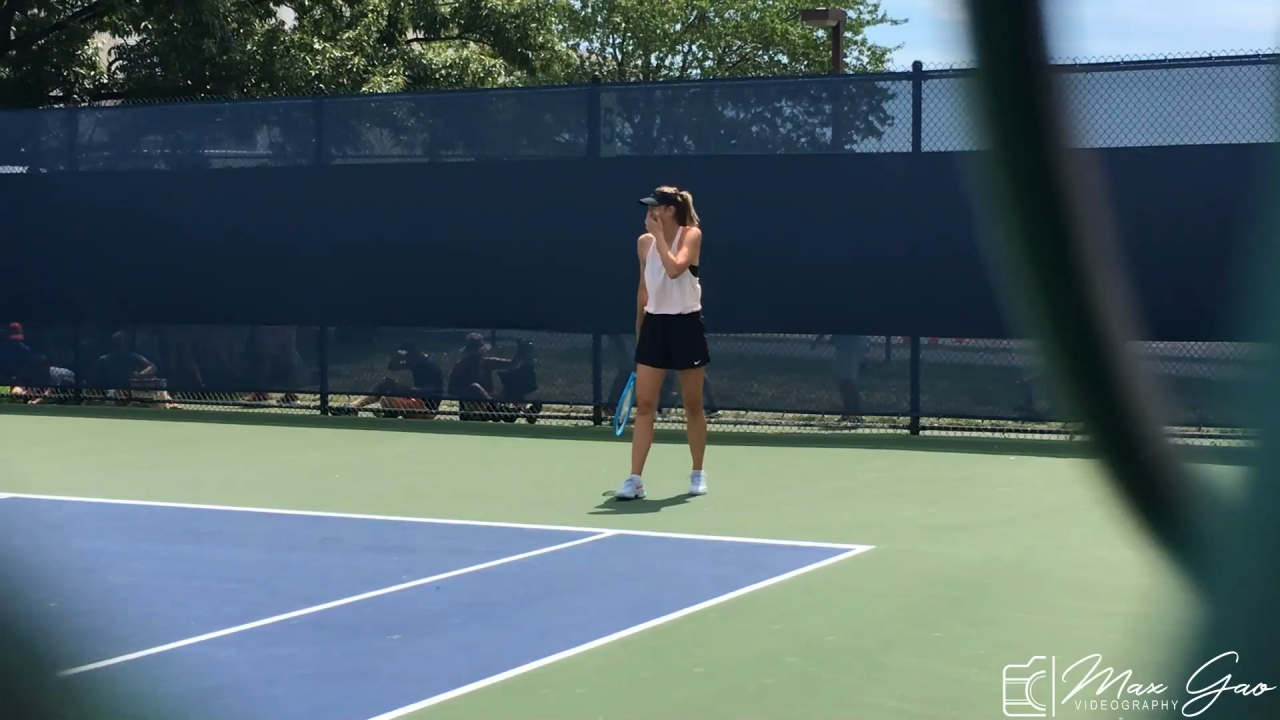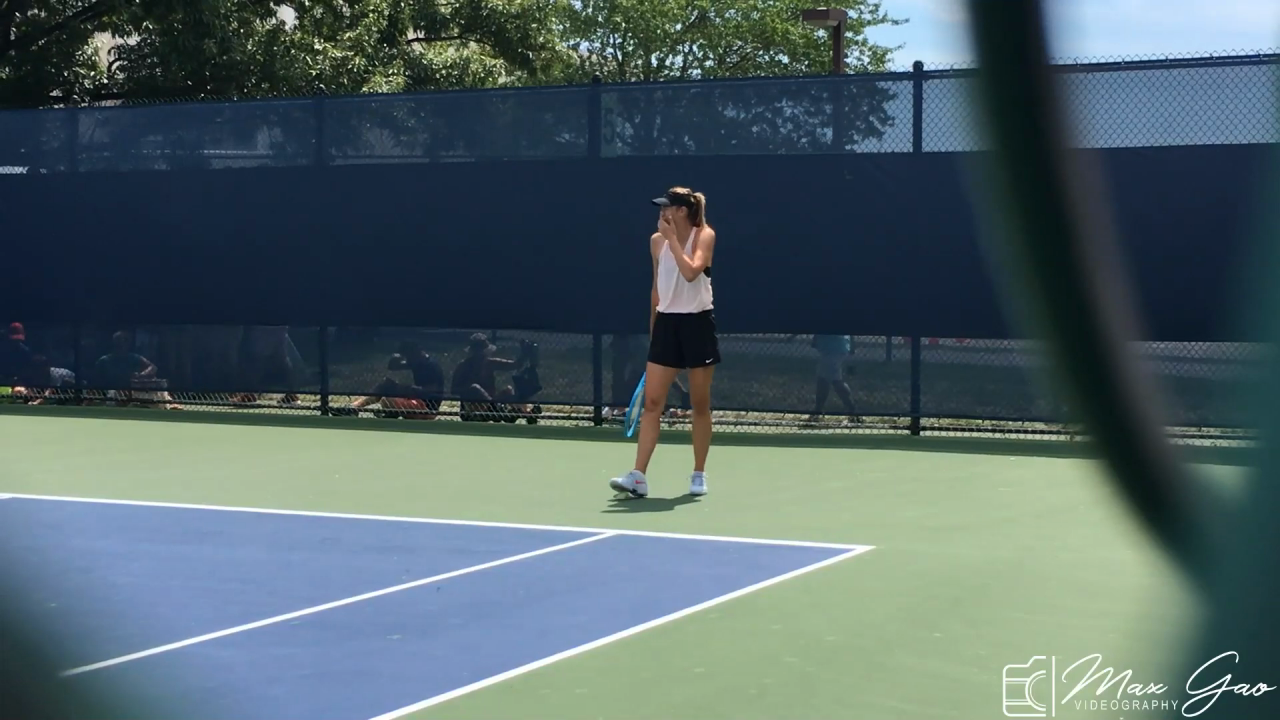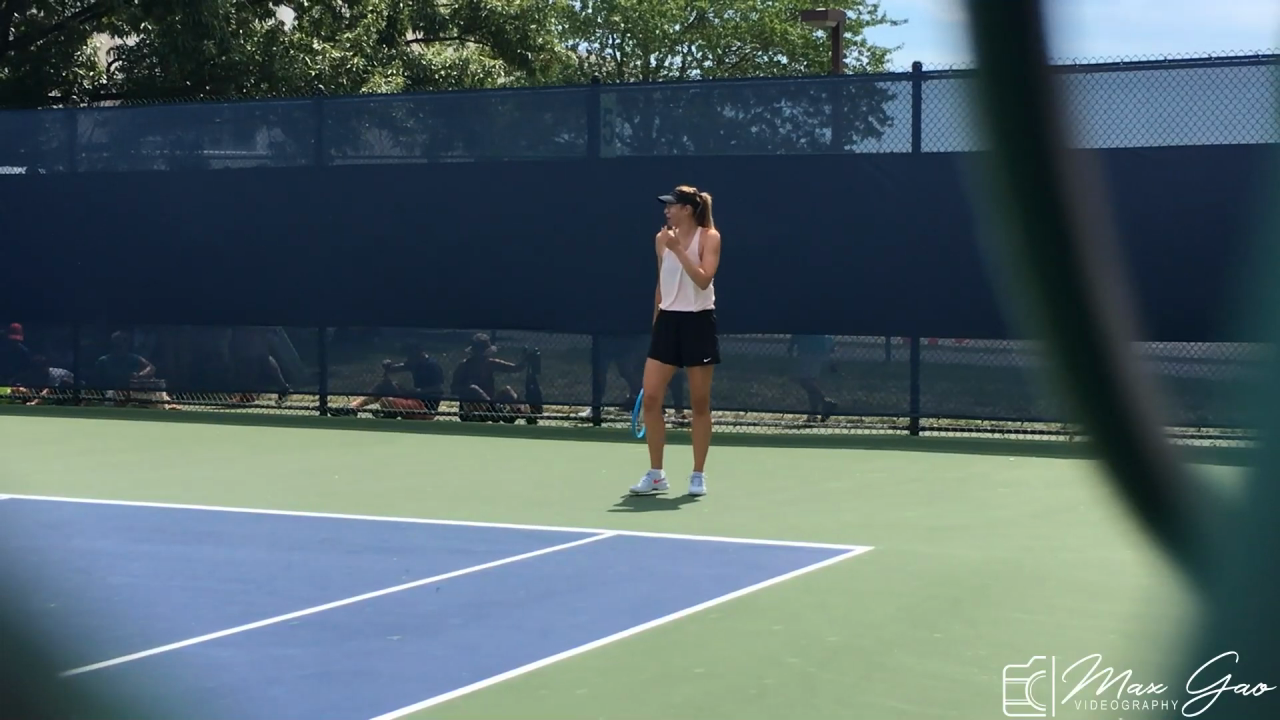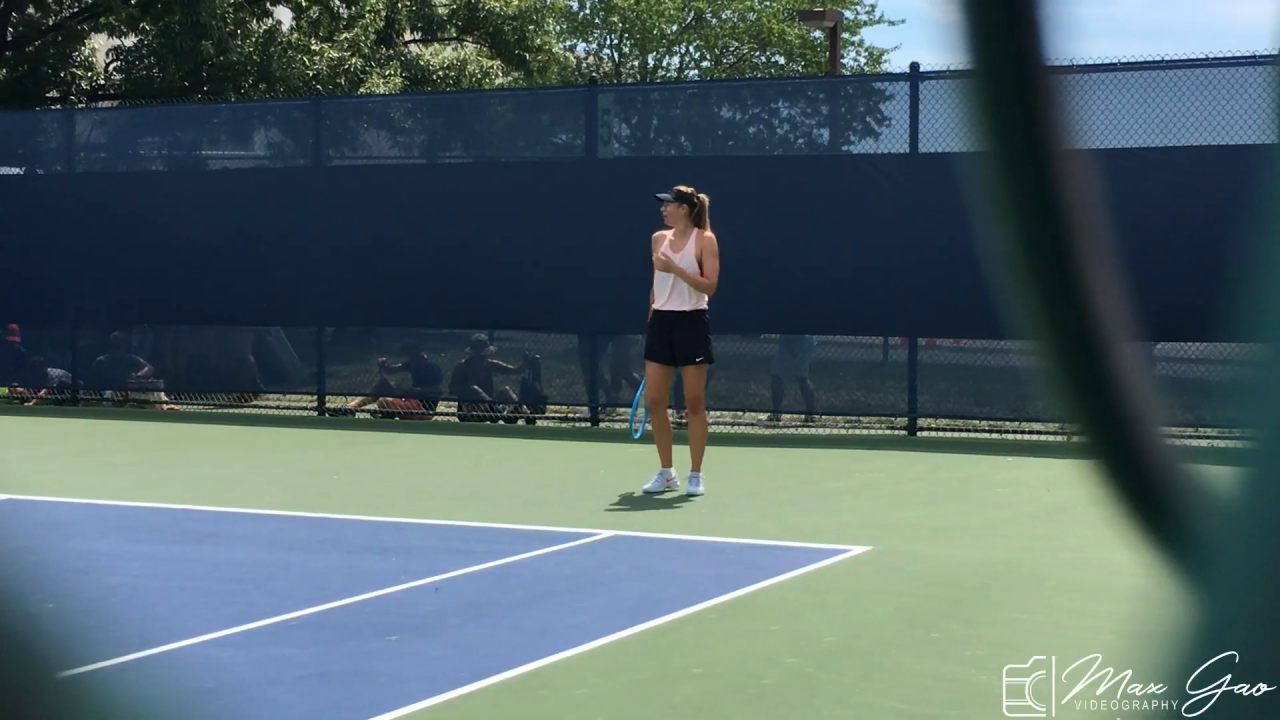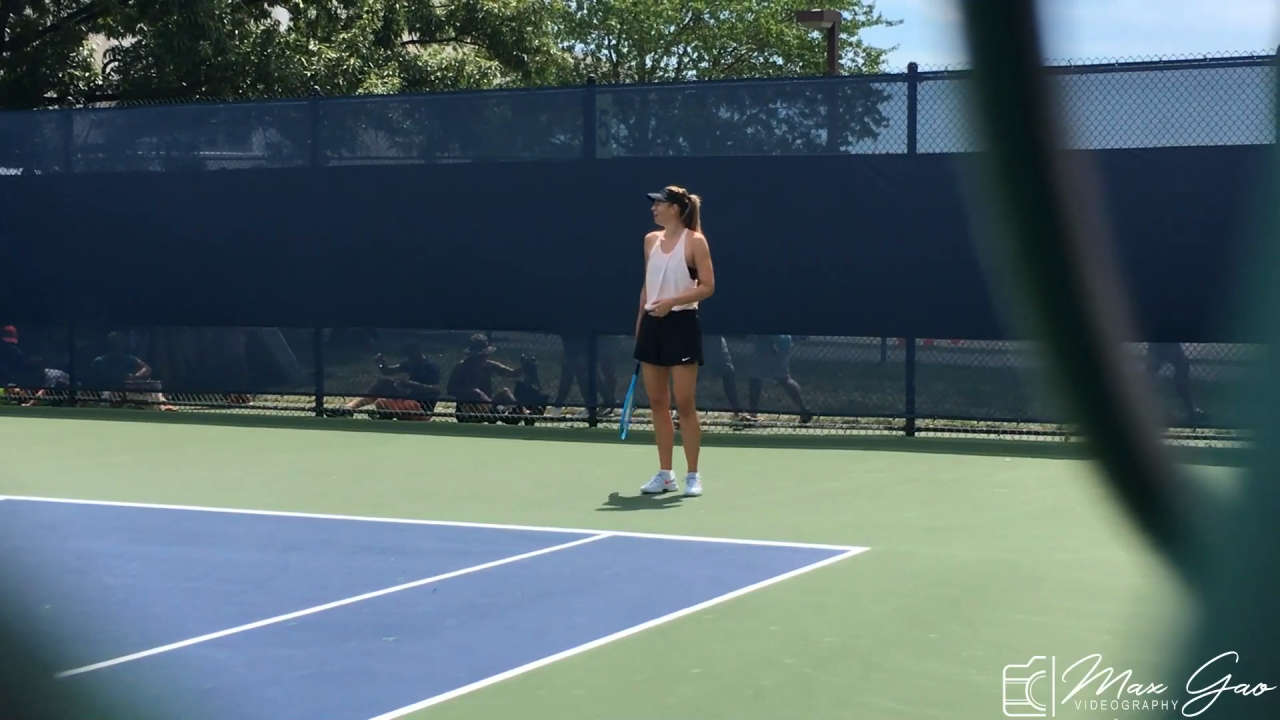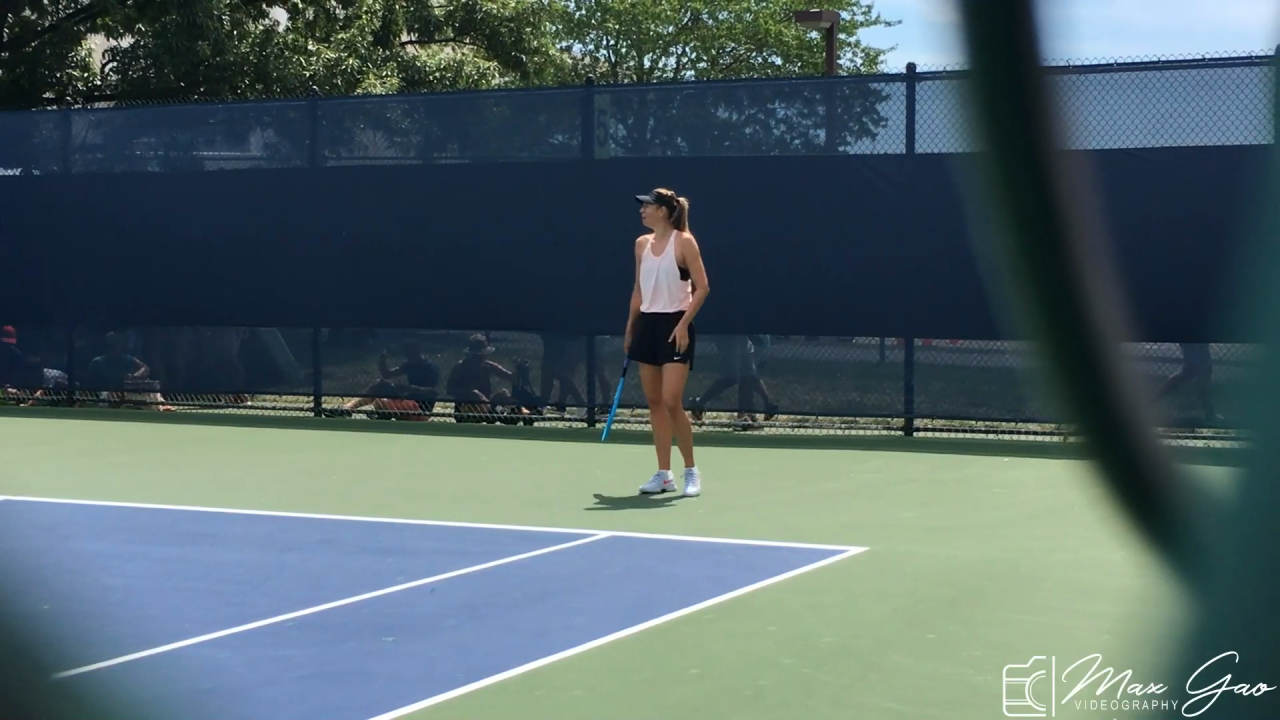
dt=0.2s
person 1, frame 1
left shoulder: (691, 234)
right shoulder: (643, 241)
left elbow: (674, 269)
left wrist: (659, 235)
right wrist: (639, 328)
left hip: (686, 325)
right hip: (655, 325)
left knee: (693, 406)
right knee: (644, 405)
left ankle: (697, 473)
right ankle: (635, 479)
person 1, frame 2
left shoulder: (704, 236)
right shoulder: (656, 240)
left elbow: (691, 273)
left wrist: (672, 238)
right wrist: (653, 326)
left hip: (697, 324)
right hip: (666, 324)
left knee: (700, 405)
right knee: (652, 403)
left ankle: (698, 475)
right ankle: (638, 476)
person 1, frame 3
left shoulder: (709, 237)
right shoulder: (662, 239)
left elbow: (704, 280)
left wrist: (678, 248)
right wrist: (655, 321)
left hip: (697, 323)
right hip: (667, 323)
left knee: (699, 405)
right knee: (650, 399)
left ankle: (698, 475)
right ankle: (655, 473)
person 1, frame 4
left shoulder: (705, 239)
right shoulder: (659, 238)
left elbow: (709, 286)
left wrist: (675, 268)
right wrist: (651, 317)
left hip: (691, 323)
right hip: (661, 323)
left knee: (694, 404)
right knee: (654, 402)
left ankle: (695, 475)
right ankle: (666, 472)
person 1, frame 5
left shoulder: (695, 241)
right shoulder: (651, 240)
left elbow: (707, 287)
left wrist: (672, 300)
right wrist: (639, 321)
left hip: (681, 324)
right hip: (652, 325)
left knee: (684, 405)
right knee: (657, 403)
left ankle: (693, 475)
right ankle: (665, 474)
person 1, frame 6
left shoulder: (684, 241)
right shoulder: (641, 244)
left elbow: (702, 288)
left wrist: (684, 323)
right wrist: (630, 327)
left hip: (674, 328)
right hip: (647, 325)
left knee: (672, 403)
right knee: (655, 403)
left ankle: (691, 470)
right ankle: (664, 474)
